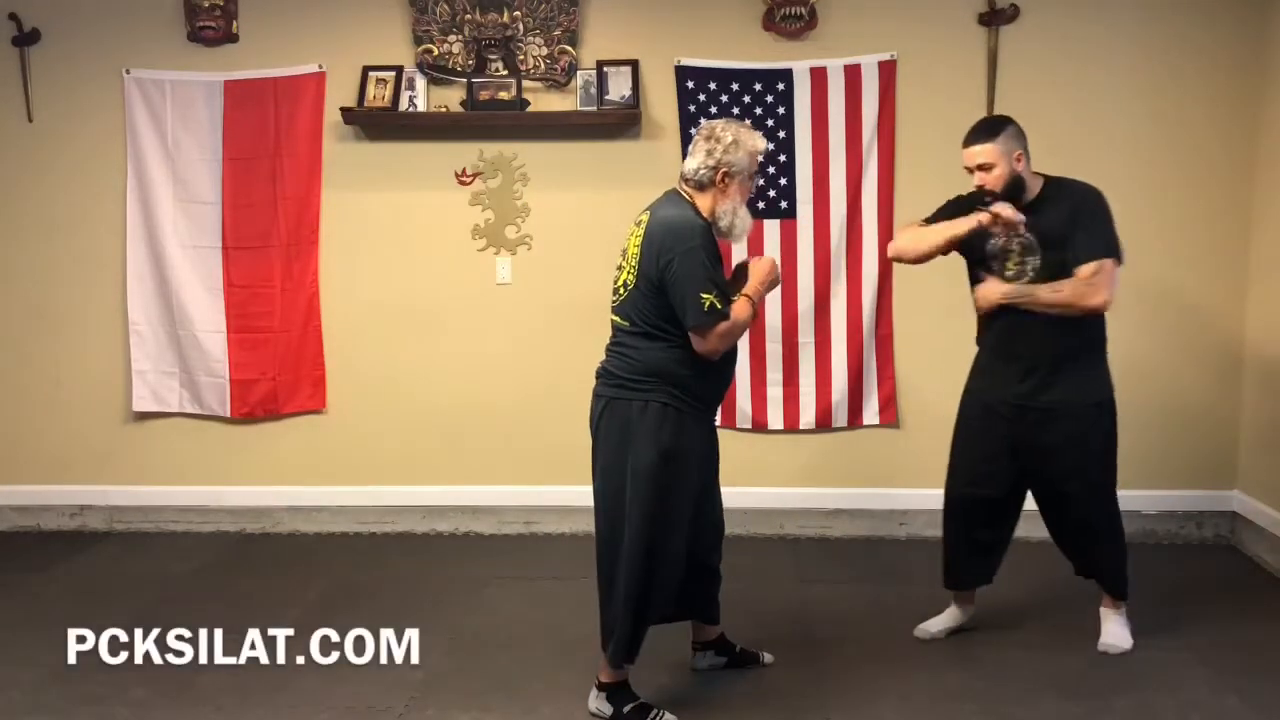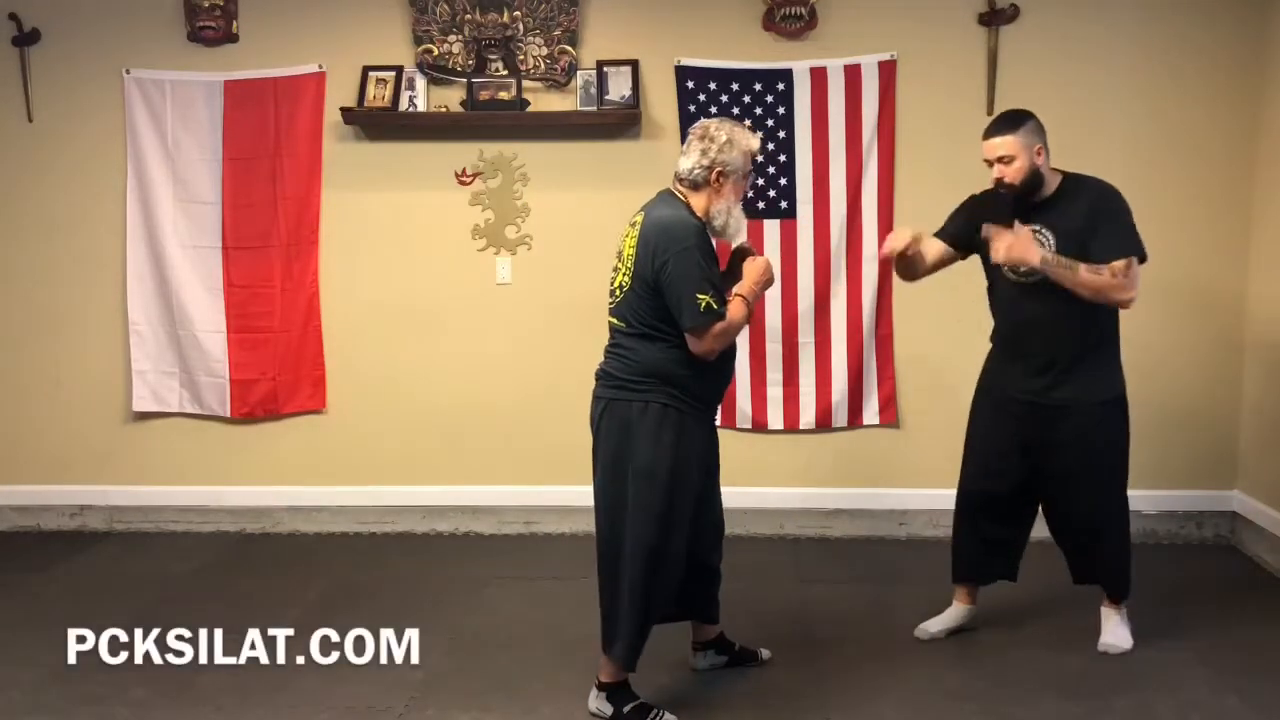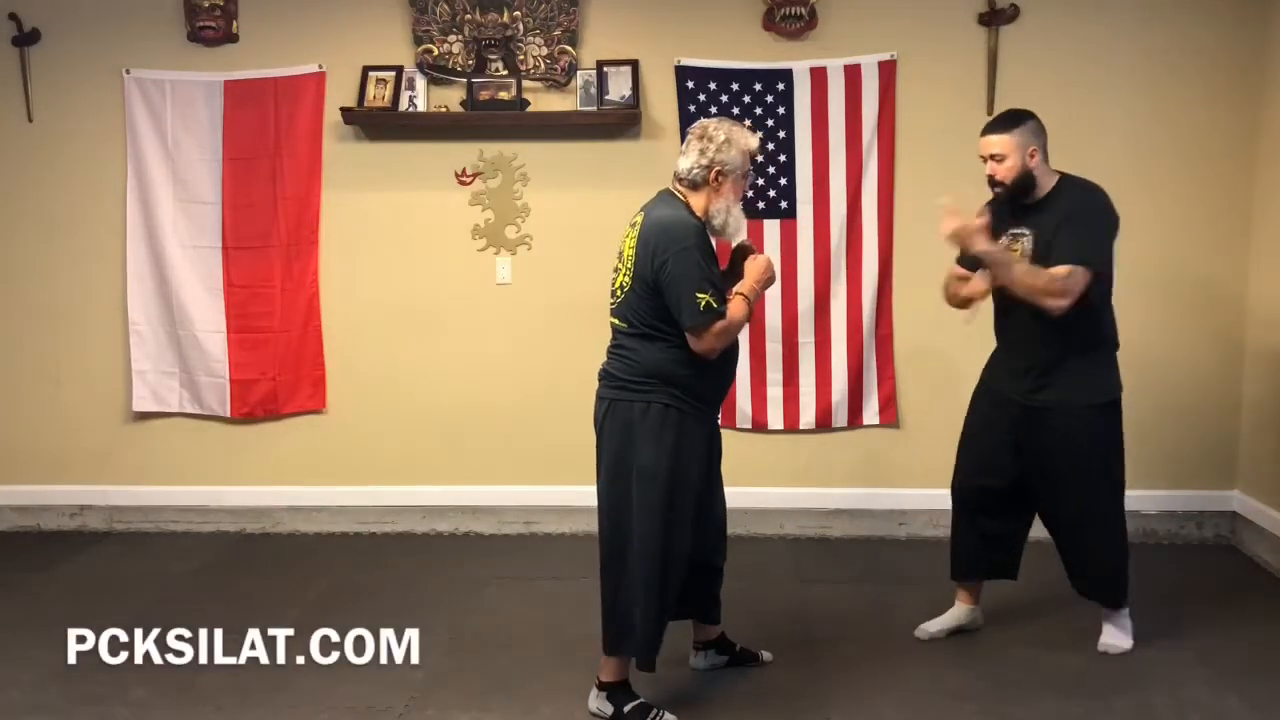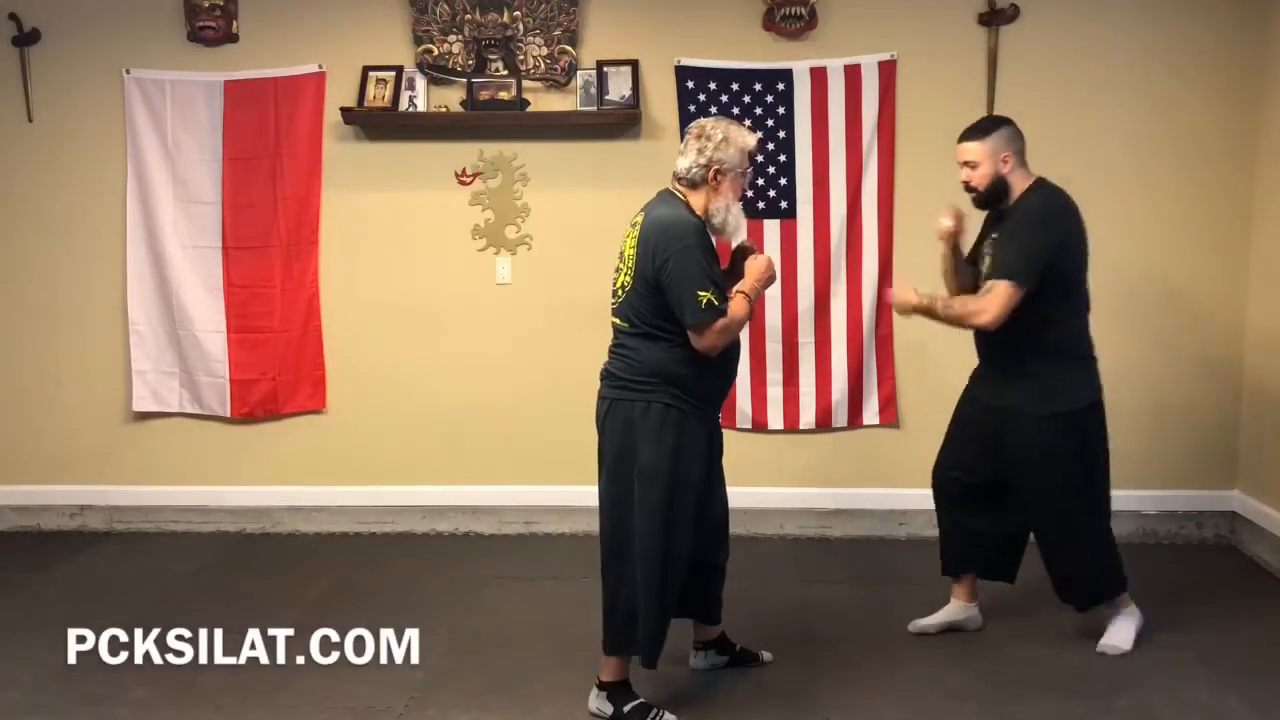
dt=0.2s
person 1, frame 1
left shoulder: (672, 214)
right shoulder: (685, 233)
right elbow: (711, 339)
left wrist: (734, 285)
right wrist: (754, 291)
left hip: (668, 407)
right hip: (647, 411)
left knee: (697, 529)
right knee: (641, 539)
left ankle: (709, 642)
person 1, frame 2
left shoulder: (667, 213)
right shoulder: (680, 232)
right elbow: (707, 338)
left wrist: (728, 278)
right wrist: (749, 290)
left hip: (670, 408)
right hip: (647, 412)
left knee: (696, 528)
right knee: (641, 540)
left ankle: (709, 642)
person 1, frame 3
left shoulder: (668, 214)
right shoulder: (679, 232)
right elbow: (708, 337)
left wrist: (730, 275)
right wrist: (750, 287)
left hip: (673, 408)
right hip: (650, 412)
left knee: (700, 526)
right knee: (644, 541)
left ankle: (710, 641)
person 1, frame 4
left shoulder: (668, 214)
right shoulder: (679, 231)
right elbow: (709, 335)
left wrist: (729, 276)
right wrist: (751, 287)
left hip: (675, 407)
right hip: (651, 411)
left knee: (703, 524)
right knee: (644, 539)
left ankle: (709, 641)
person 2, frame 1
left shoulder: (1078, 203)
right shoulder: (974, 206)
left elbow: (1097, 293)
right elbow: (903, 248)
left wrist: (1005, 293)
right wrist: (976, 223)
left hip: (1073, 392)
right hip: (995, 387)
left knee: (1087, 504)
right knee: (970, 497)
left ankle: (1115, 605)
right ankle: (961, 604)
person 2, frame 2
left shoulder: (1095, 200)
right shoulder: (983, 208)
left elbow: (1123, 288)
right elbow: (925, 261)
left wrist: (1040, 260)
right wrist: (903, 249)
left hip: (1085, 389)
right hip: (1007, 382)
left knee: (1092, 504)
right knee: (982, 494)
left ankle: (1114, 607)
right ankle: (964, 603)
person 2, frame 3
left shoulder: (1084, 204)
right shoulder: (999, 209)
left elbow: (1057, 295)
right elbow: (962, 291)
left wrist: (982, 251)
right wrist: (966, 283)
left hip: (1078, 390)
right hip: (1008, 379)
left knee: (1085, 506)
right knee: (976, 488)
left ankle: (1115, 611)
right ankle: (966, 605)
person 2, frame 4
left shoulder: (1043, 215)
right shoulder: (1002, 215)
left elbow: (987, 311)
right elbow: (971, 288)
left wrist: (920, 303)
right wrist: (952, 249)
left hip: (1052, 397)
right hip: (999, 385)
left knee: (1064, 510)
right knee: (960, 483)
left ankle: (1119, 608)
right ankle: (963, 603)
